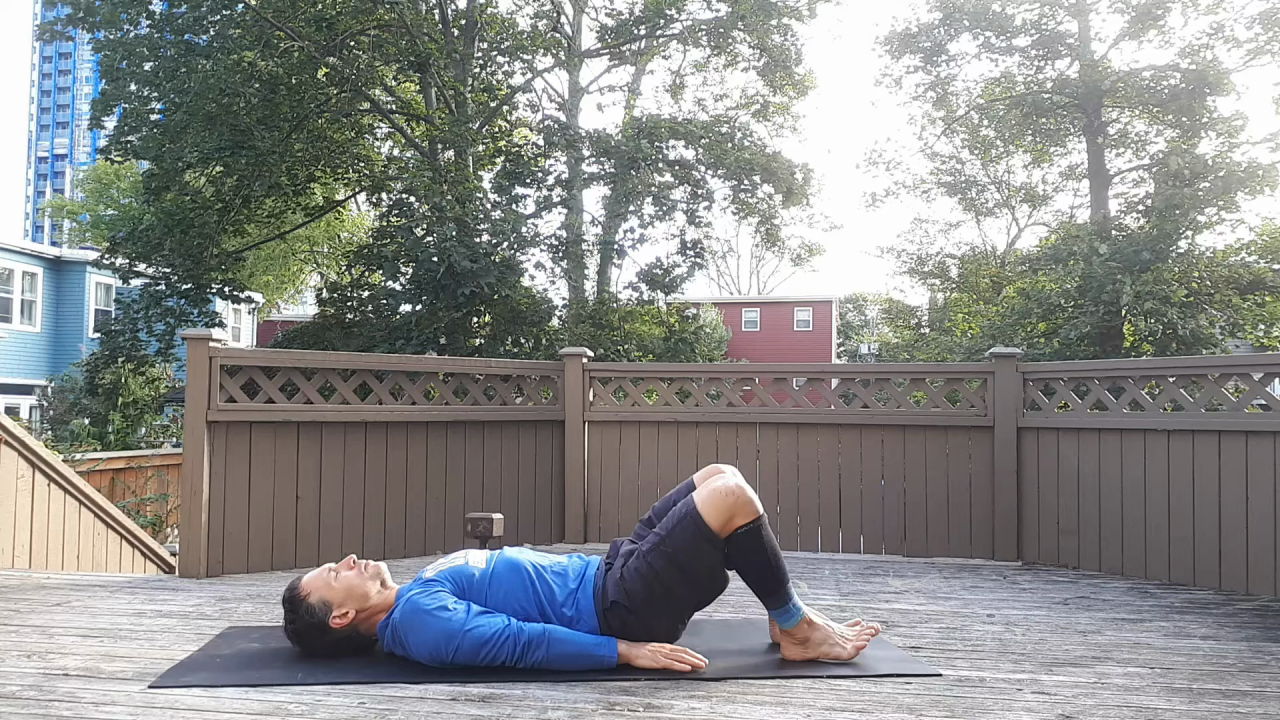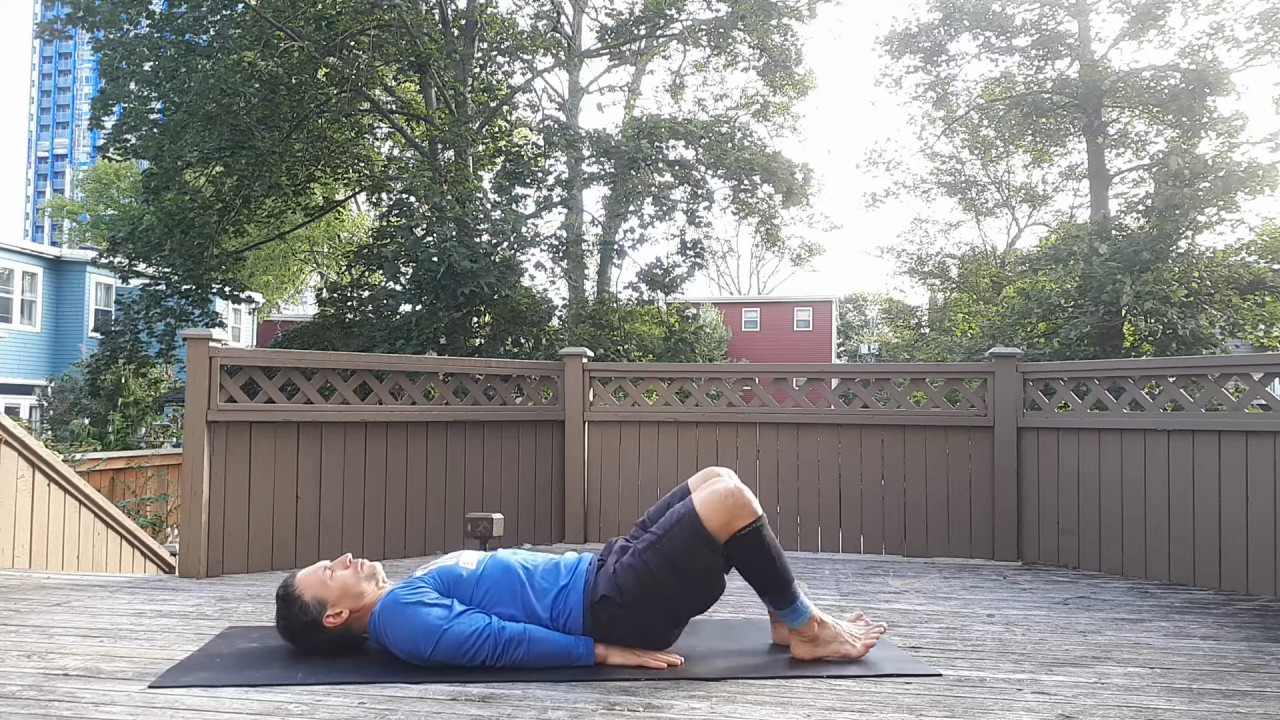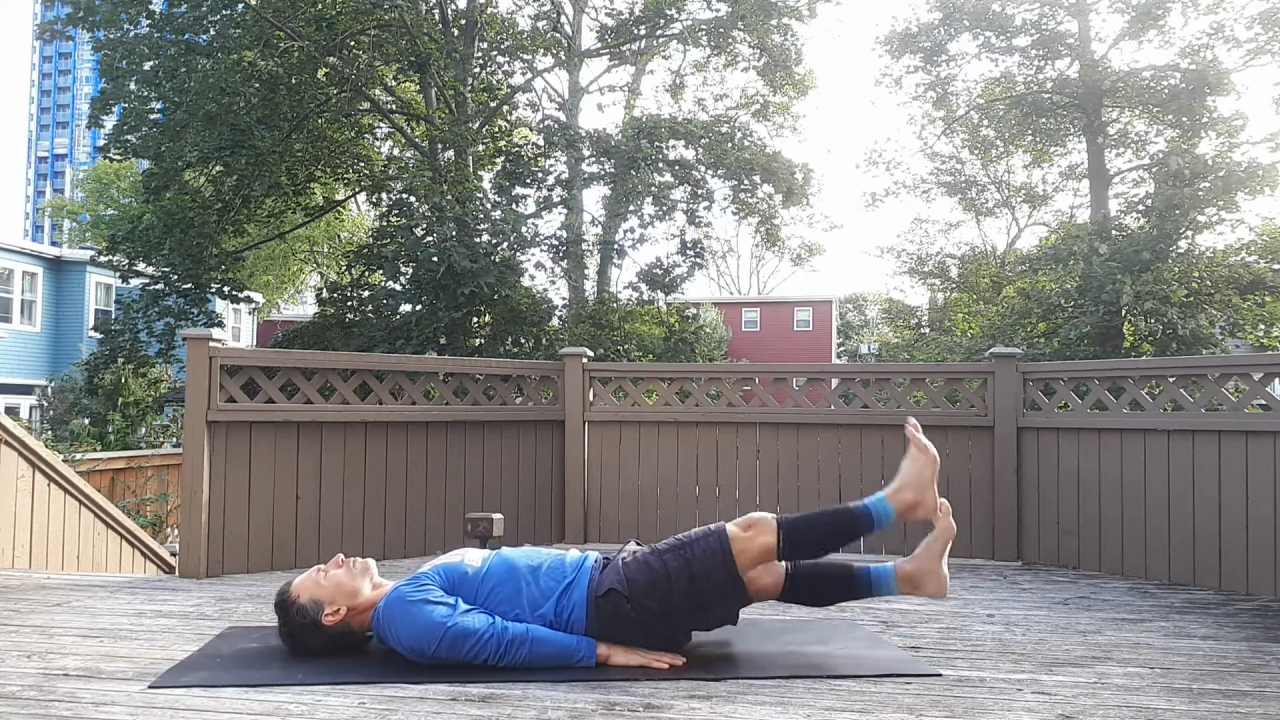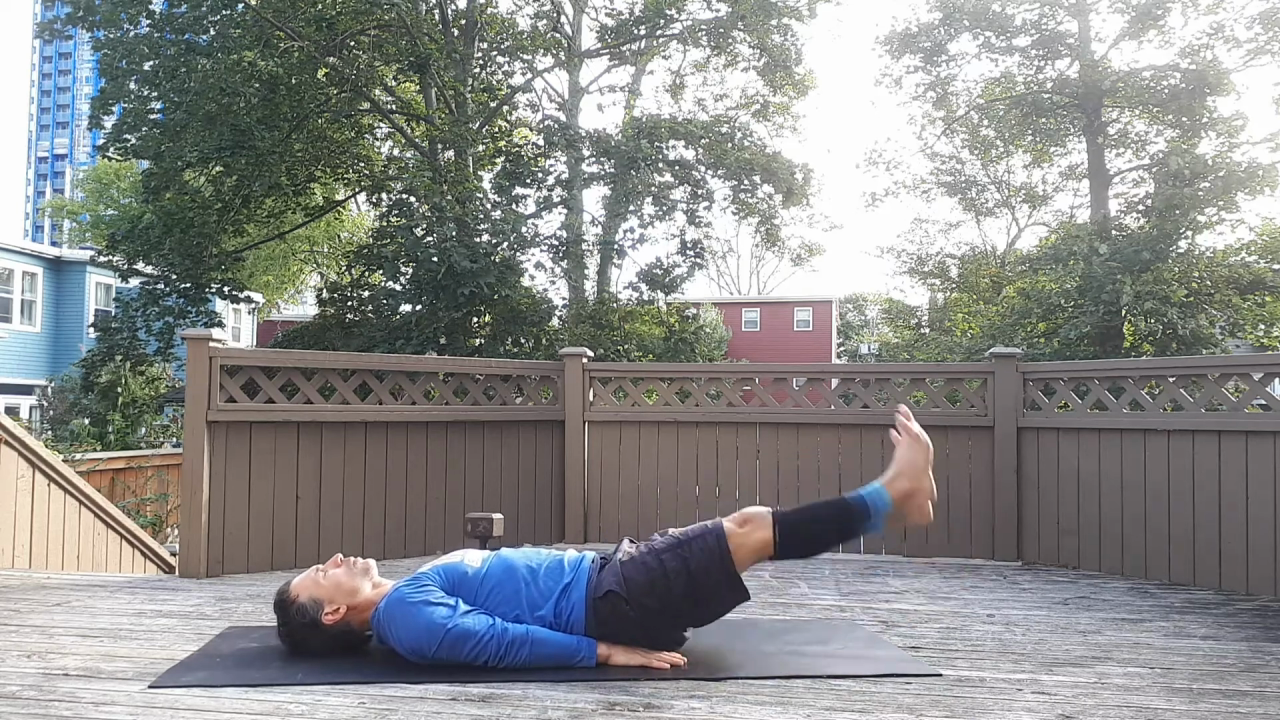
dt=0.7s
person 1, frame 1
left shoulder: (414, 596)
right shoulder: (417, 621)
right elbow: (520, 643)
right wrist: (628, 649)
left hip: (604, 572)
right hip: (621, 606)
left knee: (719, 475)
right knee: (732, 497)
left ankle: (788, 617)
right ankle: (800, 630)
person 1, frame 2
left shoulder: (407, 596)
right shoulder: (401, 620)
right elbow: (503, 641)
right wrist: (605, 650)
left hip: (599, 571)
right hip: (612, 607)
left knee: (716, 478)
right knee: (730, 499)
left ankle: (789, 619)
right ankle: (808, 628)
person 1, frame 3
left shoulder: (406, 592)
right shoulder: (403, 617)
right elbow: (503, 639)
right wrist: (608, 648)
left hip: (605, 573)
right hip: (611, 606)
left knee: (763, 571)
right knee: (757, 535)
left ankle: (907, 573)
right ankle: (896, 504)
person 1, frame 4
left shoulder: (405, 594)
right shoulder: (403, 617)
right elbow: (499, 642)
right wrist: (606, 651)
left hip: (601, 574)
right hip: (607, 604)
left knee: (745, 529)
right knee: (750, 528)
left ankle: (891, 499)
right ankle: (889, 495)
